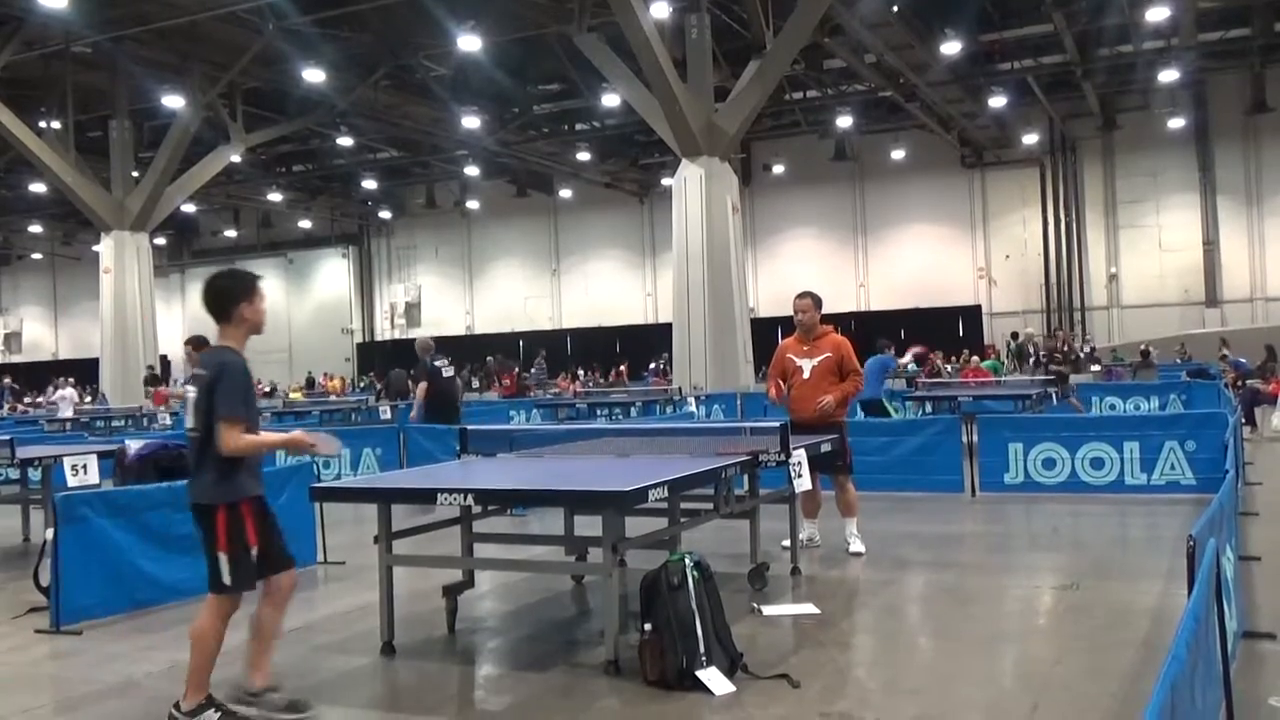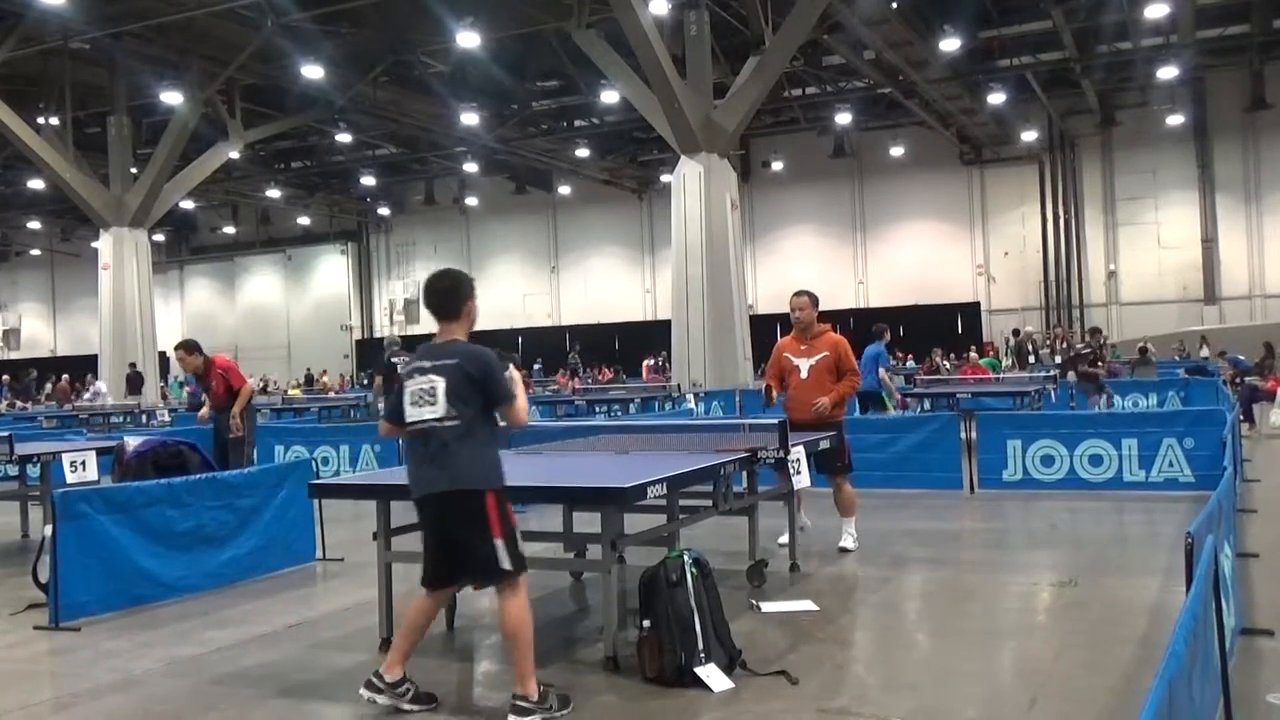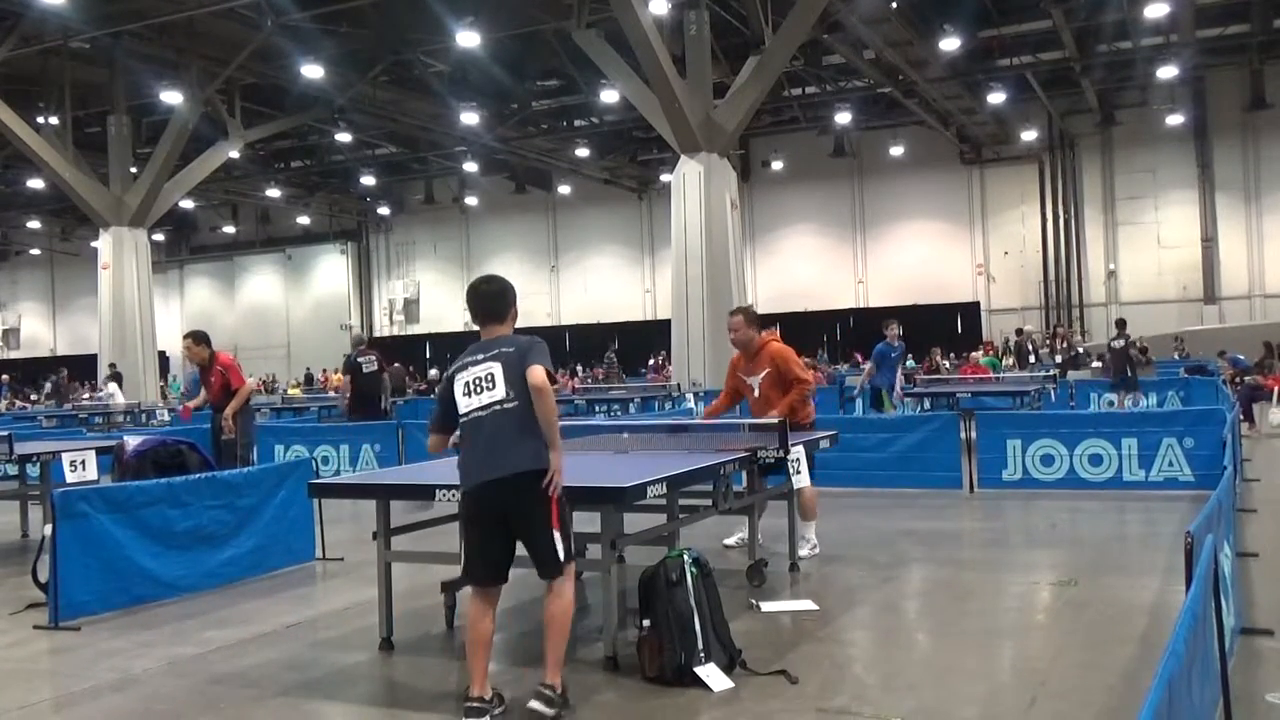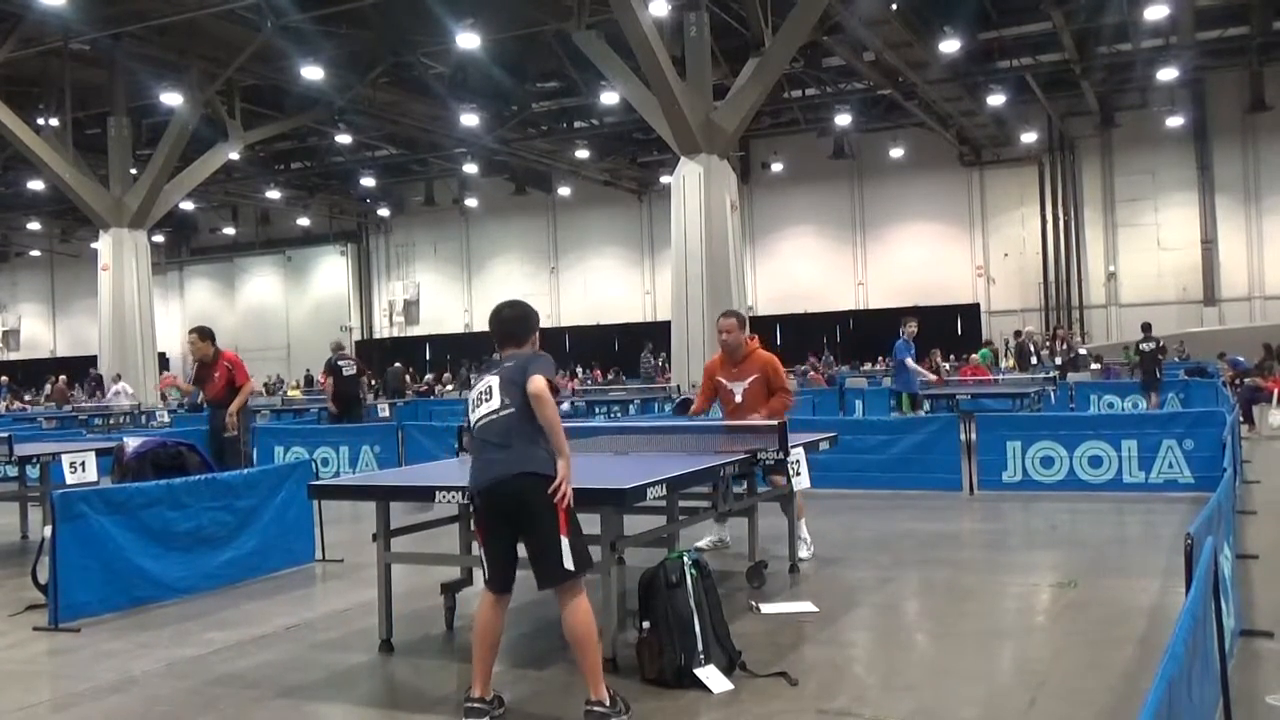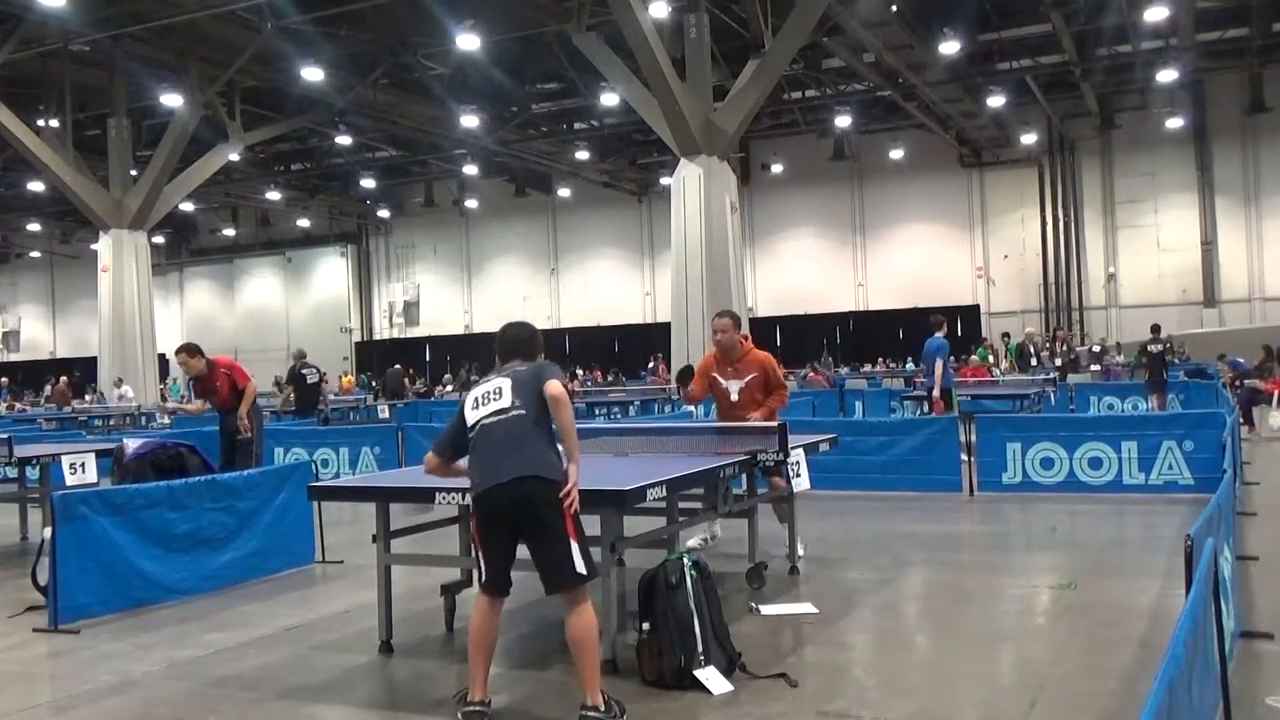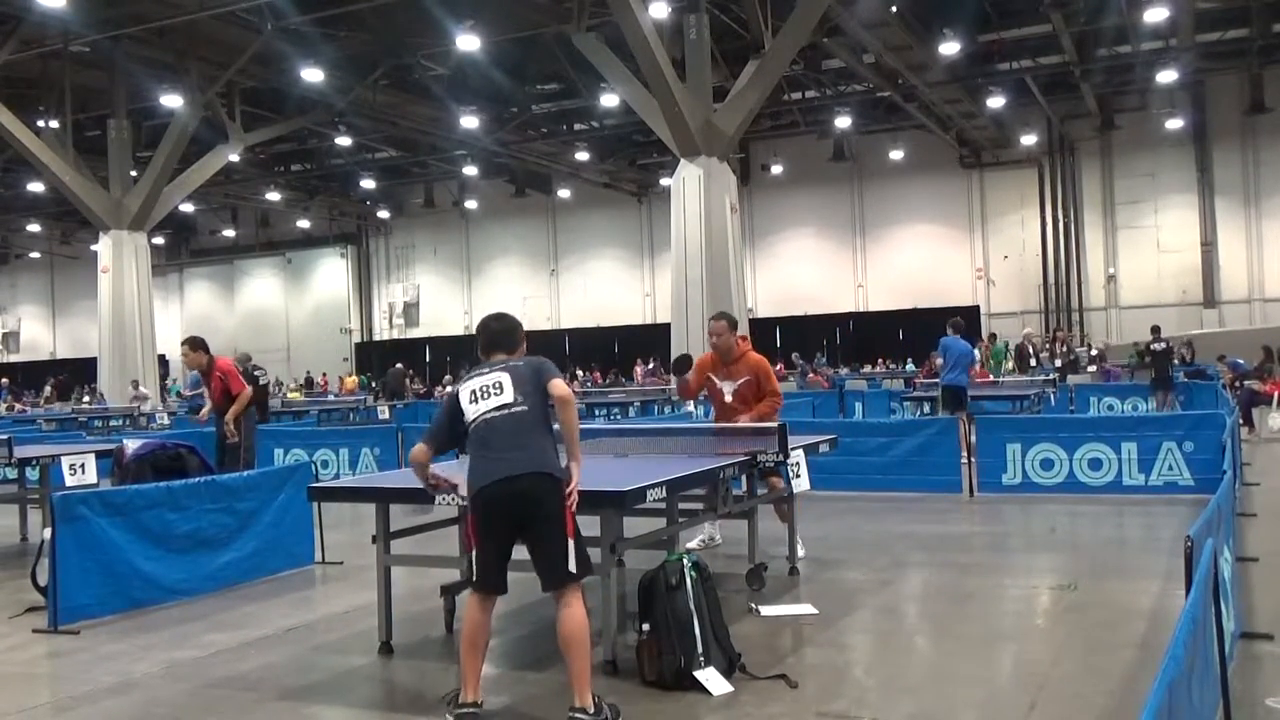
dt=0.7s
person 1, frame 1
left shoulder: (214, 362)
right shoulder: (231, 367)
right elbow: (231, 443)
left wrist: (279, 438)
right wrist: (284, 441)
left hip: (239, 495)
right hip: (225, 499)
left knee: (281, 580)
right knee: (223, 598)
person 1, frame 2
left shoulder: (411, 365)
right shoulder: (479, 359)
left elbow: (387, 428)
right elbow: (517, 418)
right wrist: (516, 385)
left hip: (428, 491)
right hip: (473, 488)
left knee: (437, 588)
right knee: (512, 585)
left ankle: (388, 675)
person 1, frame 3
left shoulder: (457, 368)
right shoulder: (528, 347)
left elbow: (436, 443)
right elbow: (539, 384)
right wrist: (555, 449)
left hip: (477, 486)
right hip: (529, 476)
left knee: (484, 592)
right knee: (561, 576)
person 1, frame 4
left shoulder: (480, 381)
right shoulder: (536, 361)
right elbow: (536, 393)
right wrist: (564, 456)
left hip: (485, 487)
right hip: (532, 479)
left knee: (496, 591)
right knee: (570, 588)
person 1, frame 5
left shoulder: (474, 392)
right shoulder: (543, 369)
left elbow: (433, 463)
right elbow: (556, 395)
left wrist: (464, 469)
right wrist: (573, 462)
left hip: (488, 493)
right hip: (538, 484)
left knee: (490, 593)
right knee: (575, 592)
person 1, frame 6
left shoulder: (463, 388)
right shoulder: (536, 366)
left elbow: (419, 455)
right elbow: (563, 396)
left wrist: (428, 478)
right wrist: (575, 460)
left hip: (486, 490)
right hip: (540, 480)
left knee: (482, 593)
right knee: (568, 591)
person 2, frame 1
left shoulder: (838, 343)
right shoulder: (786, 347)
left elbow: (855, 377)
right elbow: (774, 377)
left wrist: (836, 396)
right wrist: (774, 390)
left hip: (830, 423)
right hip: (798, 424)
left knee: (841, 478)
left ankle: (852, 534)
right ankle: (809, 532)
person 2, frame 2
left shoulder: (836, 342)
right shoulder: (783, 346)
left elbow: (852, 377)
right elbow: (773, 377)
left wrist: (832, 398)
right wrist: (772, 391)
left hip: (828, 423)
right hip: (793, 423)
left knee: (839, 479)
left ankle: (849, 532)
right ankle: (798, 522)
person 2, frame 3
left shoulder: (778, 353)
right shoulder: (737, 363)
left elbow: (804, 383)
right elbow: (728, 397)
left wrist: (781, 411)
right wrist: (705, 417)
left hip: (796, 425)
left ankle: (808, 538)
right ankle: (749, 531)
person 2, frame 4
left shoulder: (765, 360)
right shoulder: (714, 366)
left elbow: (784, 394)
right elbow: (704, 398)
left wrist: (764, 415)
right wrist: (693, 410)
left knee: (779, 482)
left ankle: (802, 538)
right ankle: (720, 535)
person 2, frame 5
left shoulder: (761, 360)
right shoulder: (708, 362)
left elbow: (781, 392)
right elbow: (697, 393)
left wrist: (763, 413)
right wrist: (687, 393)
left knee: (777, 482)
right ankle: (710, 531)
person 2, frame 6
left shoulder: (756, 362)
right shoulder: (705, 362)
left elbow: (774, 398)
right elbow: (689, 394)
left wrist: (752, 417)
right wrist: (682, 381)
left knee: (775, 482)
left ankle: (794, 538)
right ankle: (711, 533)
